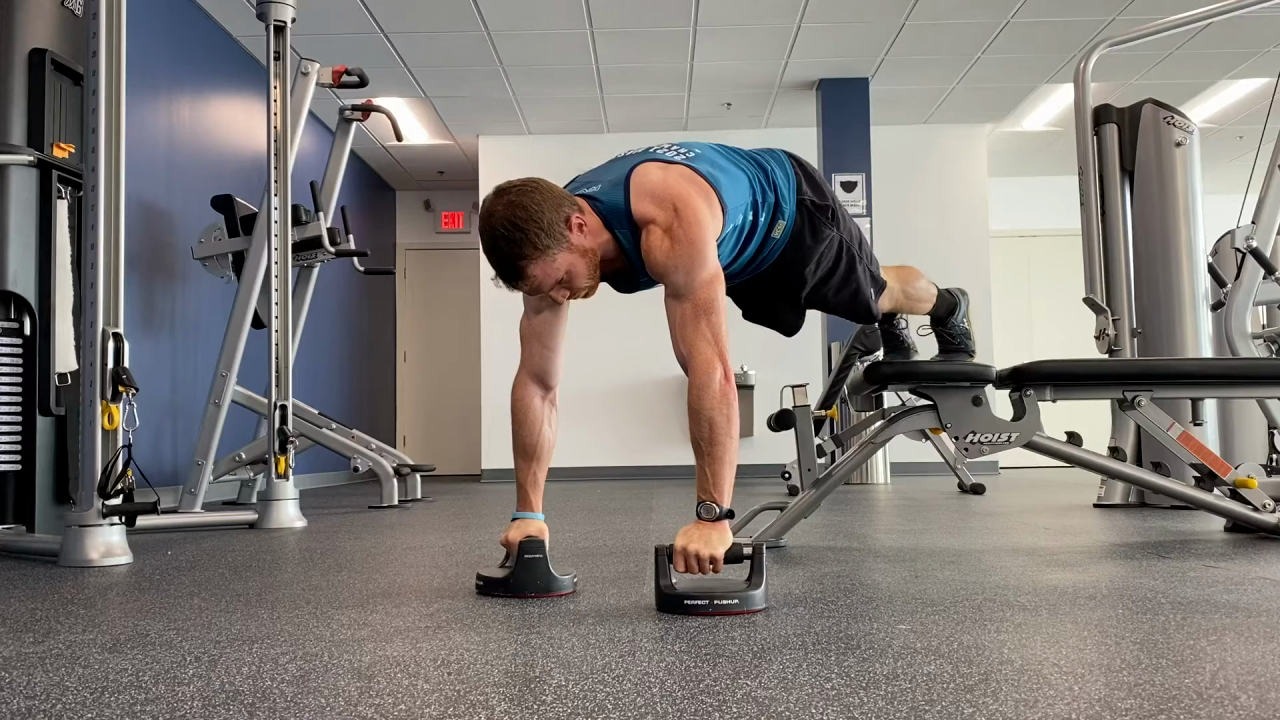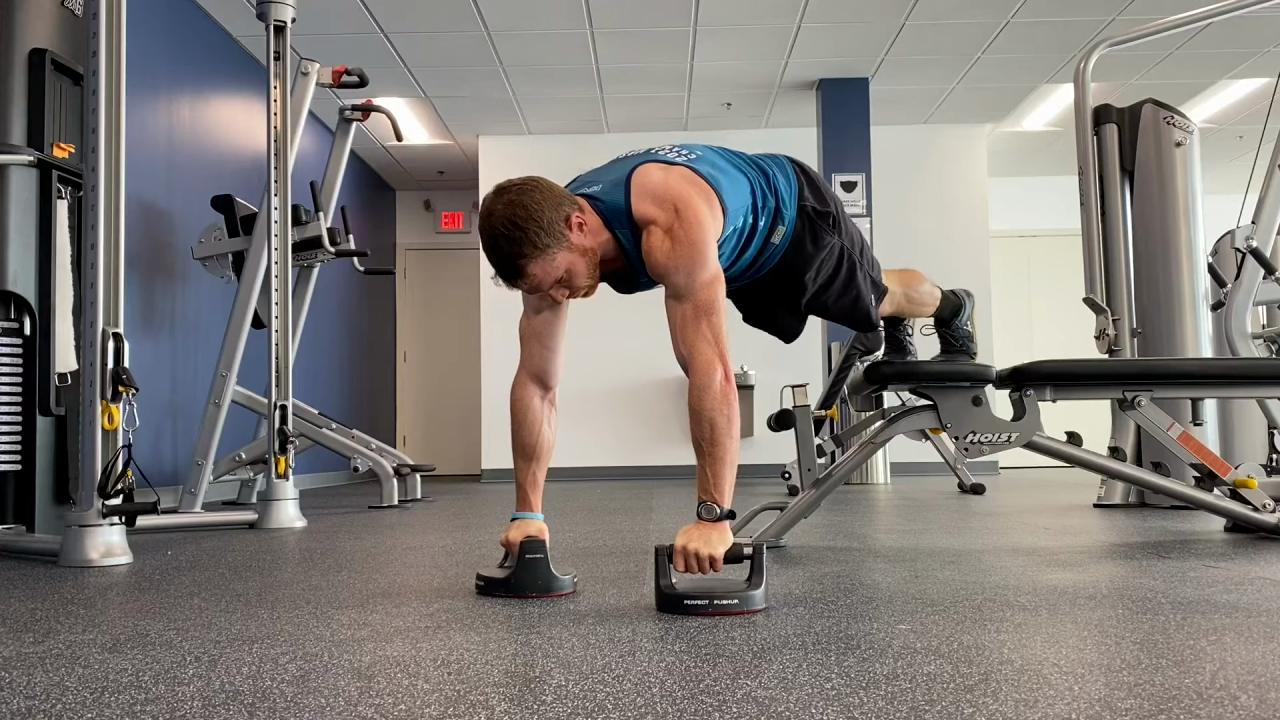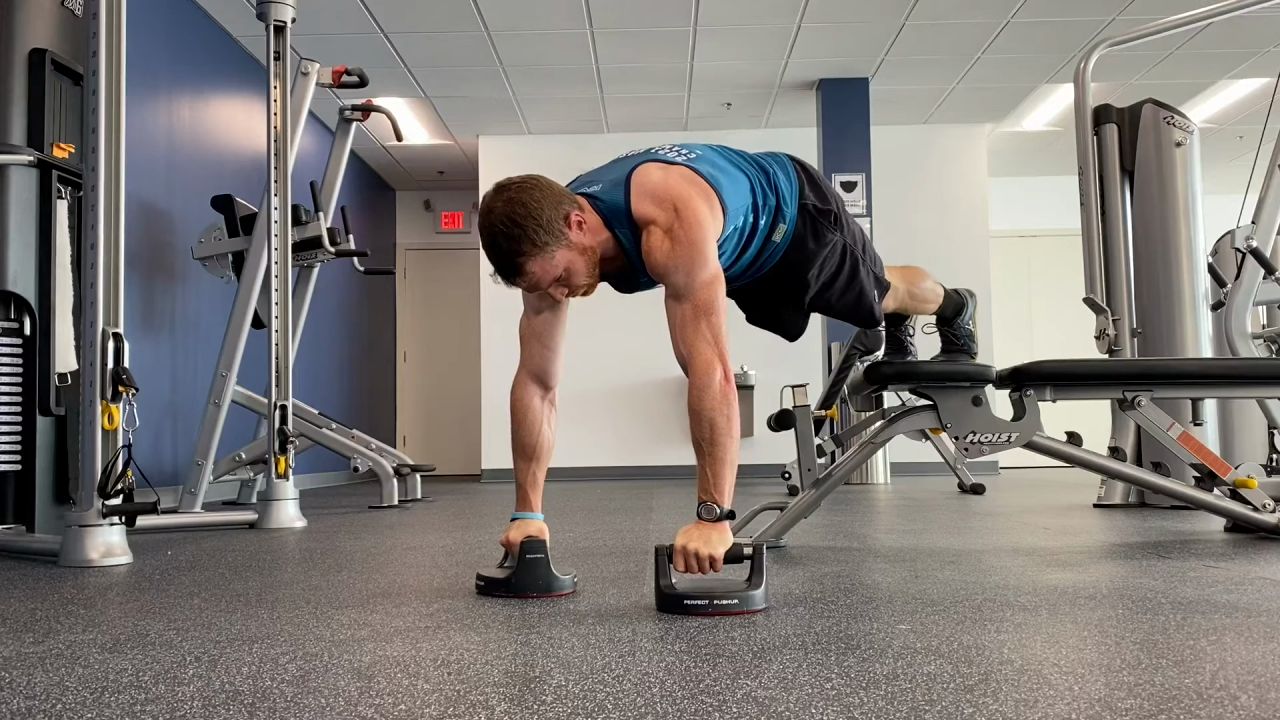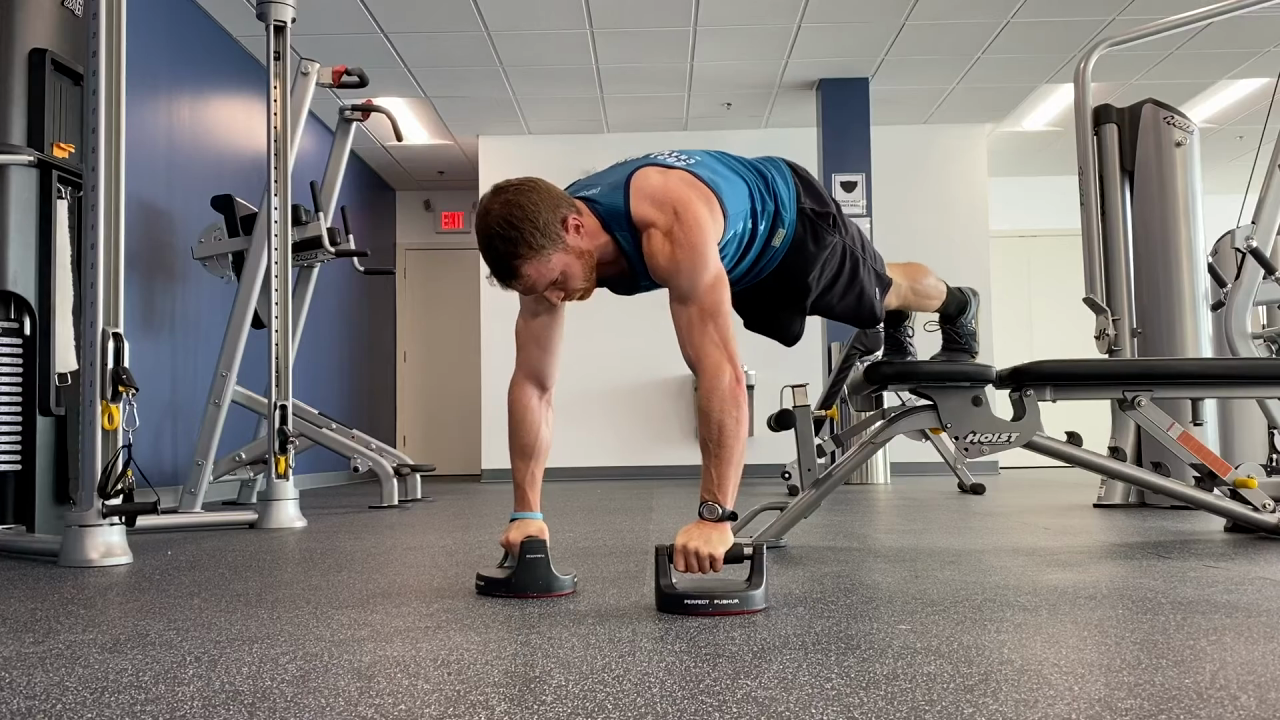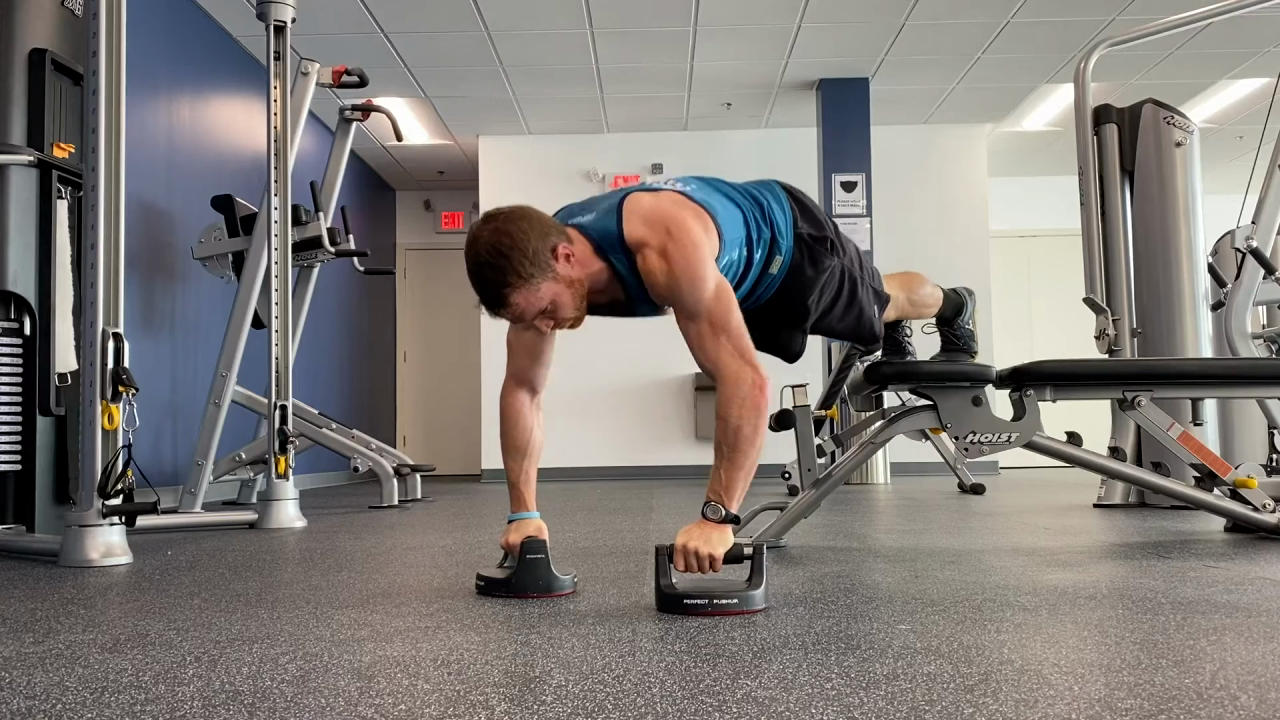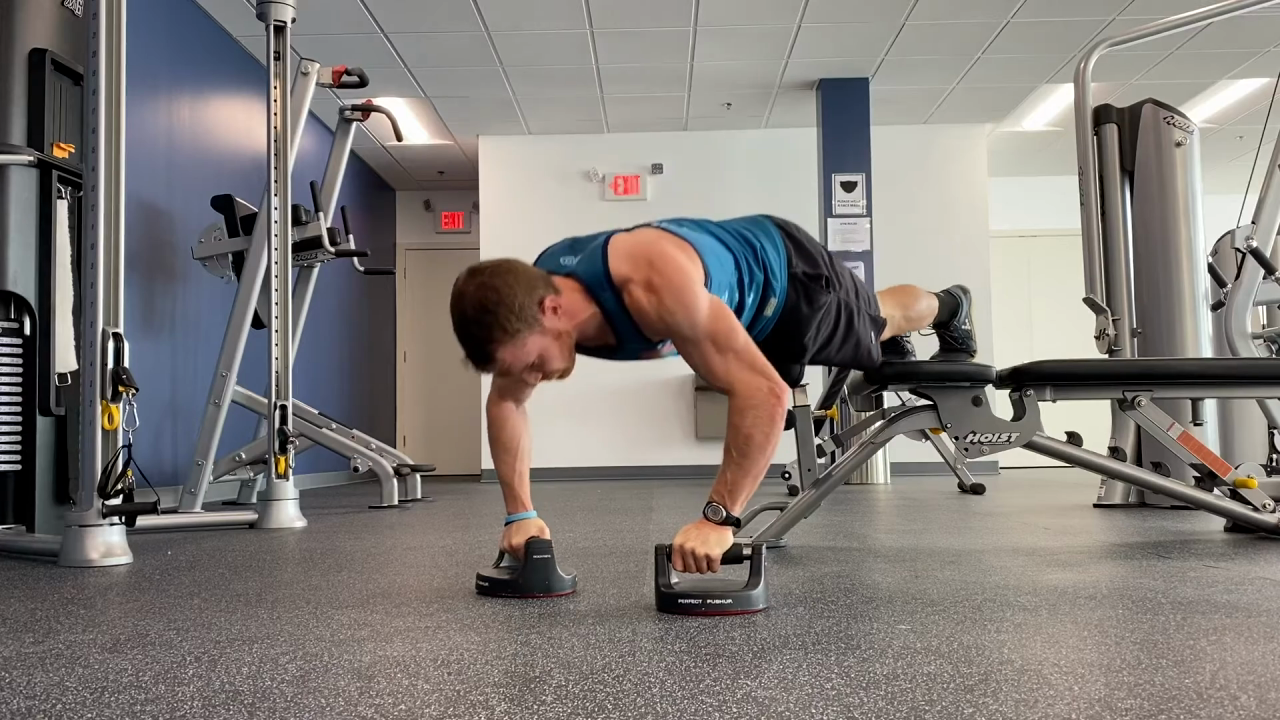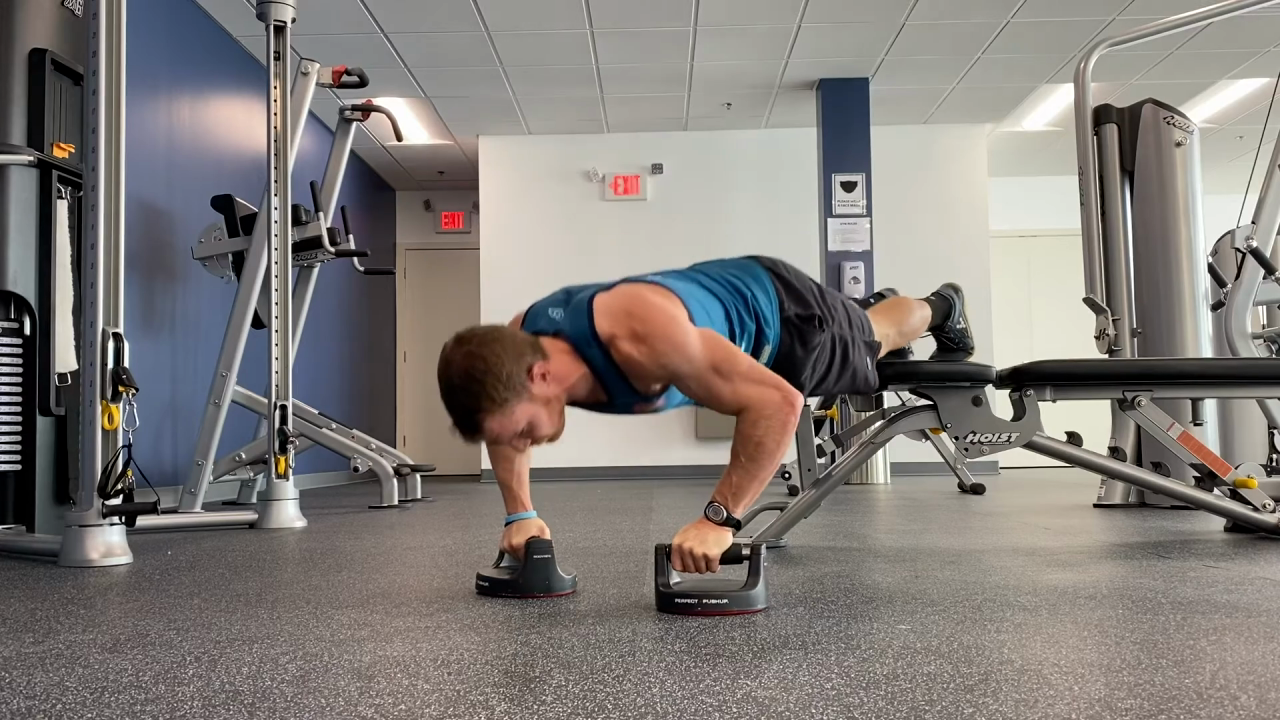
dt=0.2s
person 1, frame 1
left shoulder: (670, 219)
right shoulder: (548, 238)
left elbow: (710, 371)
right elbow: (536, 381)
left wrist: (713, 516)
right wrist: (528, 511)
left hip: (790, 210)
right hip: (743, 248)
left knee: (876, 293)
left ankle: (948, 308)
right ankle: (893, 328)
person 1, frame 2
left shoulder: (670, 221)
right shoulder: (549, 240)
left elbow: (710, 372)
right elbow: (535, 381)
left wrist: (713, 515)
right wrist: (527, 511)
left hip: (794, 213)
right hip: (744, 255)
left knee: (876, 298)
left ankle: (952, 310)
right ankle: (895, 335)
person 1, frame 3
left shoulder: (671, 221)
right shoulder: (549, 241)
left elbow: (711, 373)
right elbow: (536, 382)
left wrist: (713, 515)
right wrist: (527, 512)
left hip: (793, 212)
right hip: (745, 253)
left knee: (881, 292)
left ankle: (955, 309)
right ankle: (898, 333)
person 1, frame 4
left shoulder: (671, 224)
right shoulder: (546, 244)
left elbow: (720, 373)
right elbow: (532, 382)
left wrist: (716, 515)
right wrist: (526, 512)
left hip: (793, 218)
right hip: (745, 254)
left knee: (882, 290)
left ankle: (957, 307)
right ankle: (896, 325)
person 1, frame 5
left shoulder: (666, 248)
right shoulder: (538, 267)
left elbow: (746, 380)
right elbow: (522, 389)
left wrist: (718, 516)
right wrist: (523, 512)
left hip: (790, 240)
right hip: (742, 267)
left knee: (881, 303)
left ankle: (954, 307)
right ankle: (893, 337)
person 1, frame 6
left shoulder: (654, 286)
right shoulder: (527, 304)
left elbow: (766, 393)
right elbow: (505, 401)
left wrist: (718, 518)
right wrist: (520, 514)
left hip: (784, 273)
right hip: (737, 293)
left knee: (879, 321)
left ankle: (950, 308)
right ankle: (891, 339)
person 1, frame 7
left shoulder: (639, 337)
right shoulder: (518, 347)
left elbow: (778, 403)
right elbow: (500, 426)
left wrist: (718, 518)
right wrist: (520, 514)
left hip: (775, 310)
right hip: (722, 314)
left knee: (874, 339)
left ankle: (943, 308)
right ankle: (872, 302)
